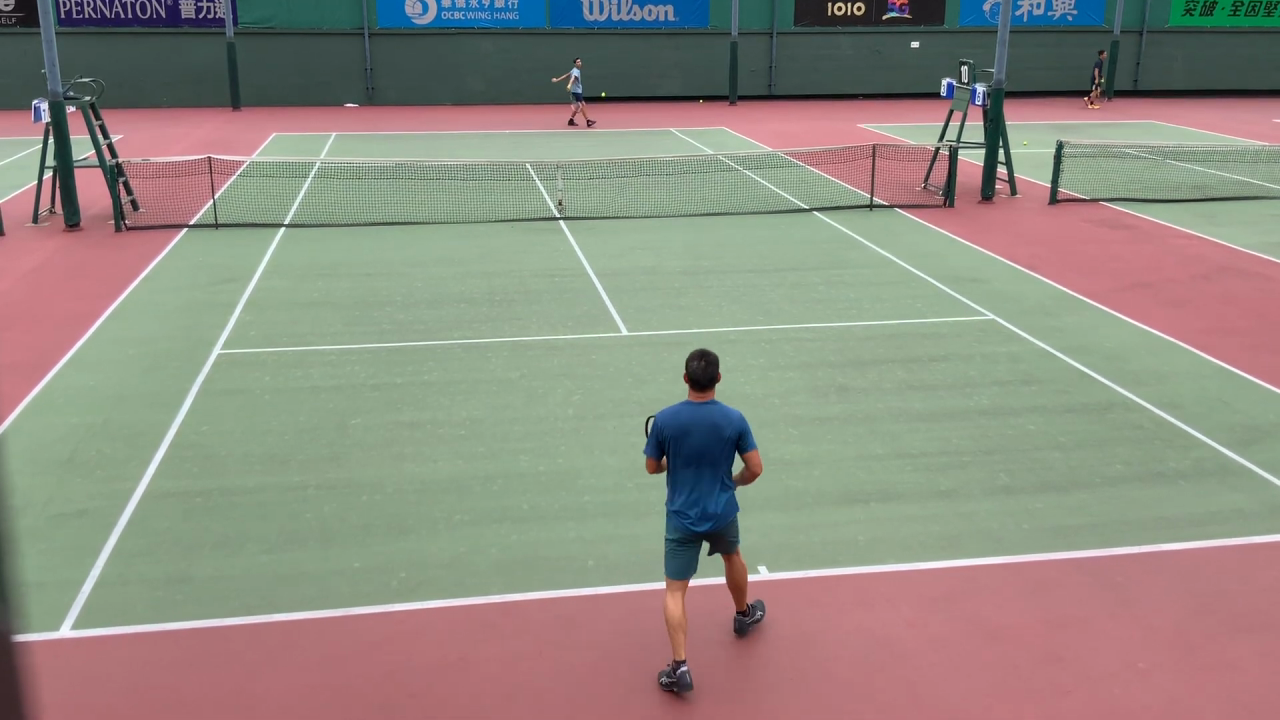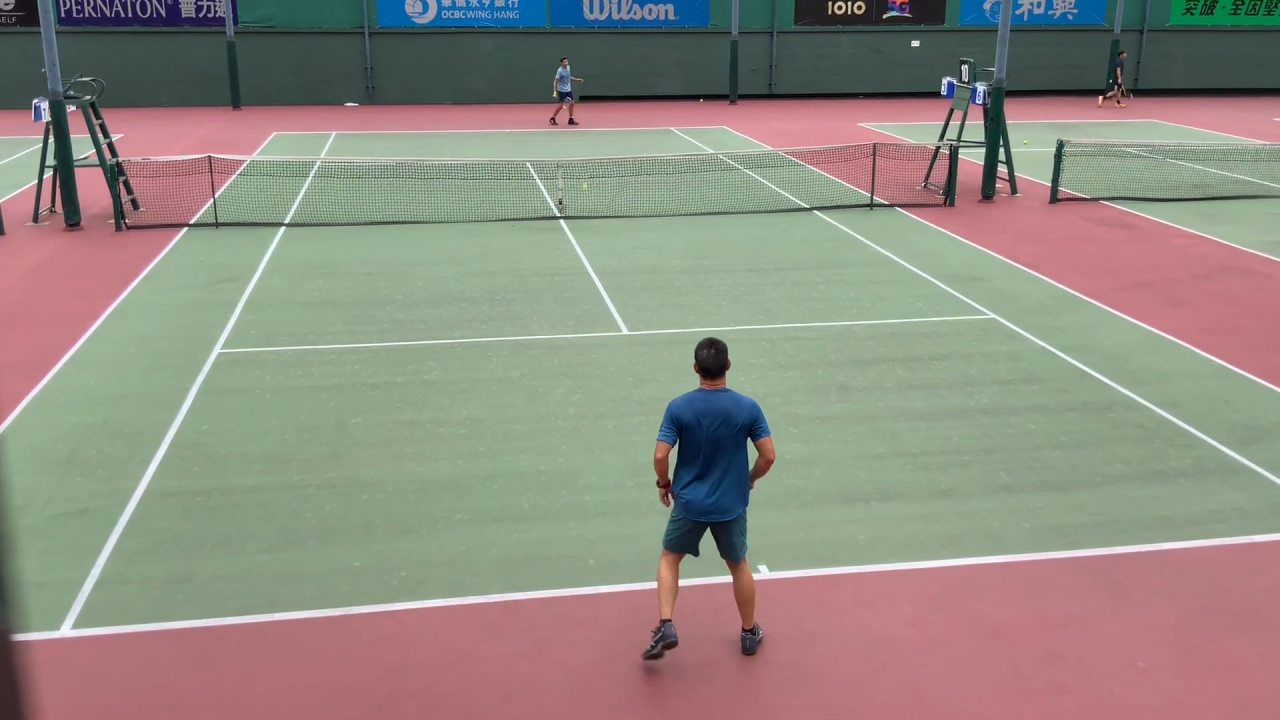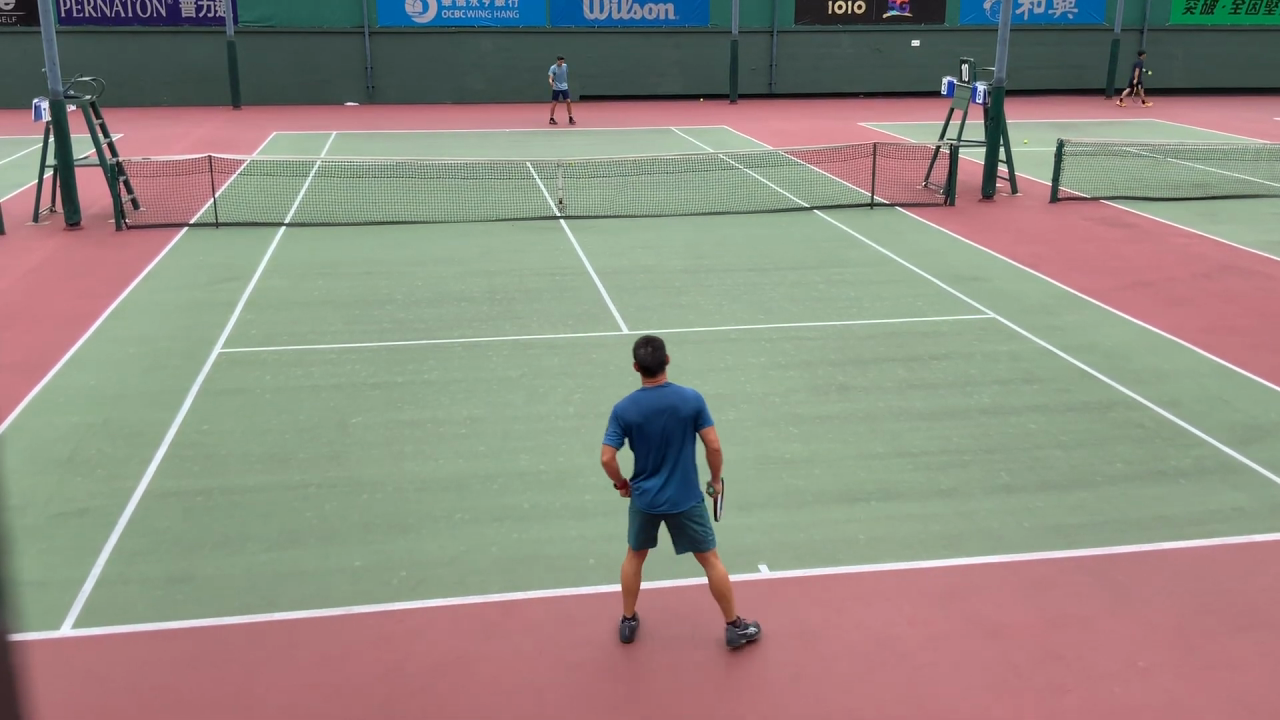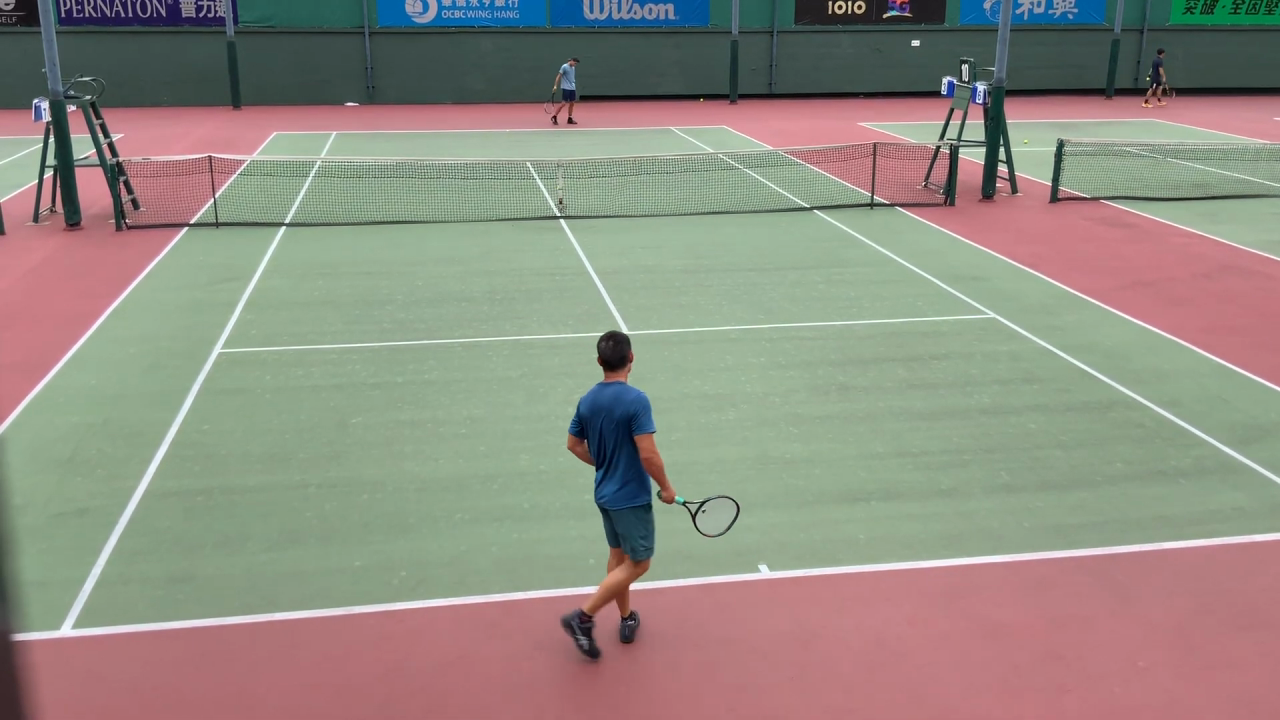
dt=0.4s
person 1, frame 1
left shoulder: (664, 419)
right shoulder: (734, 419)
left elbow: (652, 467)
right elbow: (755, 469)
left hip: (682, 518)
right hip: (722, 512)
left knee: (675, 591)
right knee: (732, 555)
left ankle: (680, 666)
right ankle: (744, 613)
person 1, frame 2
left shoulder: (678, 407)
right shoulder: (747, 407)
left elbow: (660, 457)
right elbow: (769, 455)
left wrist: (664, 484)
right wrist: (750, 480)
left hip: (689, 504)
right hip: (731, 505)
left knee: (669, 558)
right knee: (739, 565)
left ankle: (665, 626)
right ankle: (749, 633)
person 1, frame 3
left shoulder: (624, 408)
right shoulder: (691, 399)
left elbow: (607, 458)
right elbow: (713, 446)
left wrist: (621, 483)
right wrist: (716, 479)
left hip: (643, 499)
right hip: (685, 499)
left knee: (634, 557)
right knee: (710, 559)
left ankle: (628, 621)
right ankle: (735, 626)
person 1, frame 4
left shoulder: (587, 400)
right shoulder: (636, 400)
left elbow: (574, 444)
right elbow: (648, 454)
right wrist: (666, 487)
left hip: (605, 493)
right hip: (632, 497)
left knee: (619, 556)
right knee: (636, 564)
left ankle: (627, 619)
right ankle: (582, 617)
